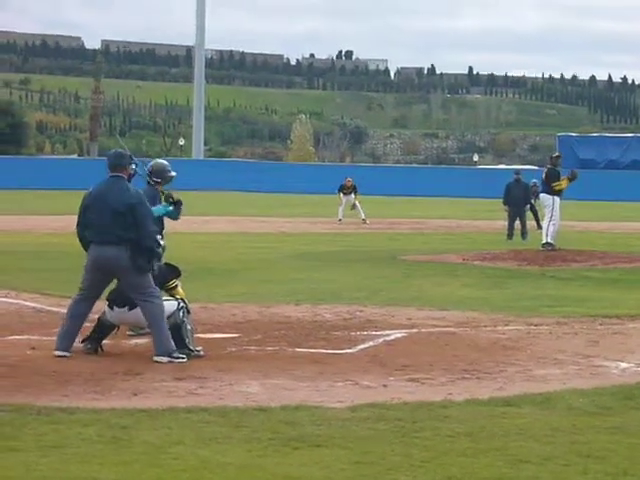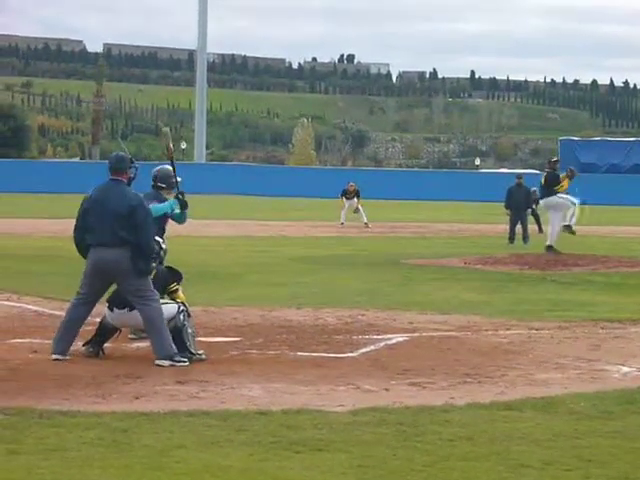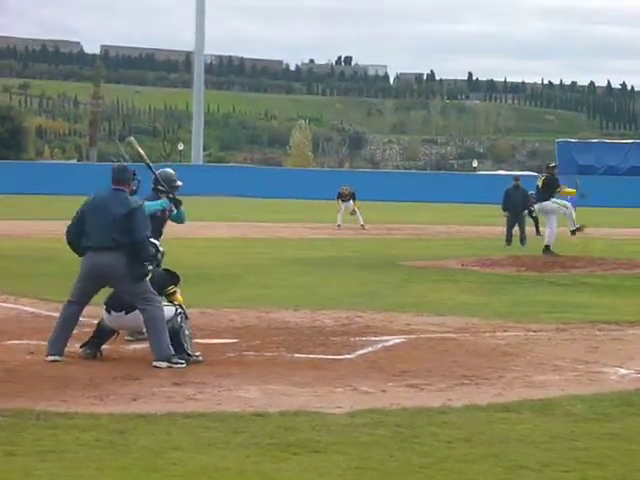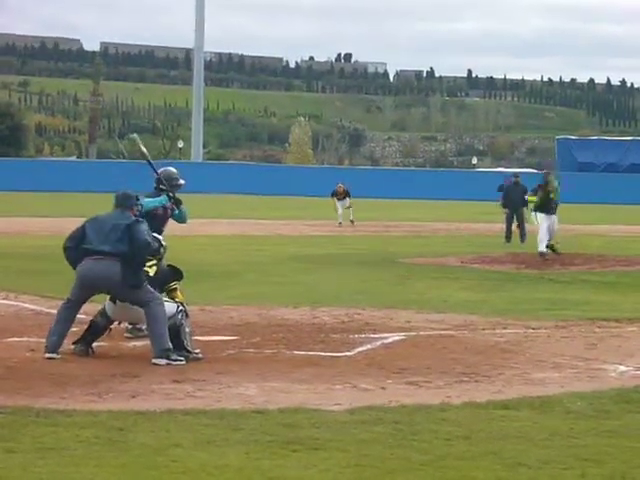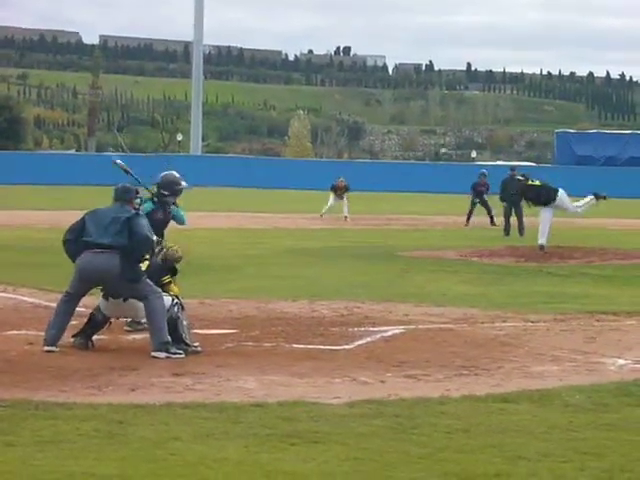
dt=0.5s
person 1, frame 1
left shoulder: (92, 193)
right shoulder: (133, 195)
left elbow: (81, 229)
right elbow: (147, 231)
right wrist: (154, 253)
left hip: (97, 253)
right hip: (126, 254)
left knee: (83, 298)
right knee: (151, 298)
left ankle: (63, 346)
right ankle: (164, 351)
person 1, frame 2
left shoulder: (92, 197)
right shoulder: (134, 199)
left elbow: (79, 233)
right elbow: (146, 236)
left wrist: (89, 255)
right wrist: (147, 261)
left hip: (97, 256)
right hip: (125, 257)
left knee: (82, 301)
right knee: (149, 302)
left ankle: (59, 349)
right ankle: (166, 354)
person 1, frame 3
left shoulder: (91, 203)
right shoulder: (133, 206)
left elbow: (72, 234)
right elbow: (140, 239)
right wrist: (144, 261)
left hip: (91, 261)
right hip: (120, 262)
left knee: (74, 303)
right knee: (151, 303)
left ankle: (54, 351)
right ankle: (163, 356)
person 1, frame 4
left shoulder: (93, 221)
right shoulder: (135, 222)
left elbow: (69, 245)
right elbow: (144, 245)
left hip: (87, 269)
right hip: (115, 270)
left knee: (70, 304)
right knee: (153, 302)
left ankle: (51, 348)
right ankle: (162, 353)
person 1, frame 5
left shoulder: (93, 214)
right shoulder: (134, 215)
left elbow: (69, 238)
right elbow: (144, 239)
right wrist: (134, 260)
left hip: (86, 262)
right hip: (114, 263)
left knee: (70, 298)
right knee: (152, 295)
left ankle: (50, 341)
right ankle: (161, 346)
person 2, frame 1
left shoulder: (157, 194)
right shoulder: (148, 193)
left elbow: (174, 216)
left wrist: (177, 206)
right wrist: (165, 206)
right ankle: (136, 324)
person 2, frame 2
left shoulder: (166, 201)
right shoulder: (150, 197)
left elbow: (180, 220)
right elbow: (150, 212)
left wrist: (182, 207)
right wrist: (173, 203)
right ankle: (137, 328)
person 2, frame 3
left shoulder: (165, 205)
right shoulder: (149, 200)
left elbow: (181, 219)
right elbow: (142, 210)
left wrist: (178, 206)
right wrist: (165, 202)
right ankle: (134, 329)
person 2, frame 4
left shoulder: (168, 204)
right shoulder: (151, 198)
left elbow: (182, 219)
right elbow: (141, 205)
left wrist: (179, 206)
right wrist: (165, 199)
right ankle: (133, 326)
person 2, frame 5
left shoulder: (170, 204)
right shoulder: (150, 203)
left elbow: (182, 221)
left wrist: (171, 207)
right wrist: (151, 204)
right ankle: (133, 319)
person 3, frame 1
right shoulder: (162, 269)
right elbow: (179, 296)
left hip: (115, 314)
right hip: (141, 312)
right knee: (179, 305)
left ankle: (91, 342)
right ankle: (185, 349)
person 3, frame 2
right shoulder: (164, 272)
right elbow: (180, 300)
left hip: (115, 314)
right knee: (180, 310)
left ankle: (93, 346)
right ankle: (186, 352)
person 3, frame 3
right shoulder: (161, 274)
right elbow: (178, 303)
left hip: (111, 317)
right hip: (136, 317)
right knee: (177, 311)
left ankle: (90, 348)
right ankle: (184, 355)
person 3, frame 4
right shoulder: (165, 270)
right elbow: (177, 299)
left hip: (116, 307)
left knee: (107, 311)
right knee: (178, 309)
left ankle: (82, 345)
right ankle: (183, 352)
person 3, frame 5
right shoulder: (157, 264)
right elbow: (174, 293)
left hip: (109, 304)
right hip: (135, 304)
left knee: (103, 306)
right knee: (173, 302)
left ankle: (82, 338)
right ankle: (181, 345)
